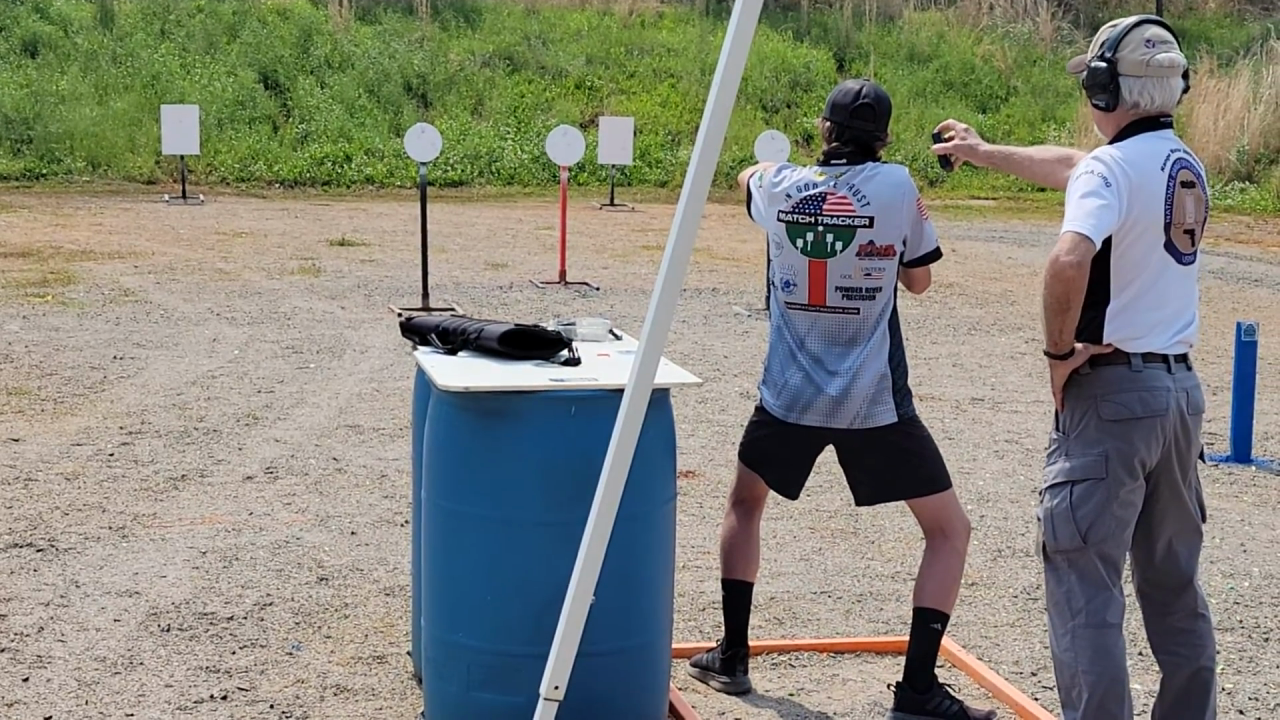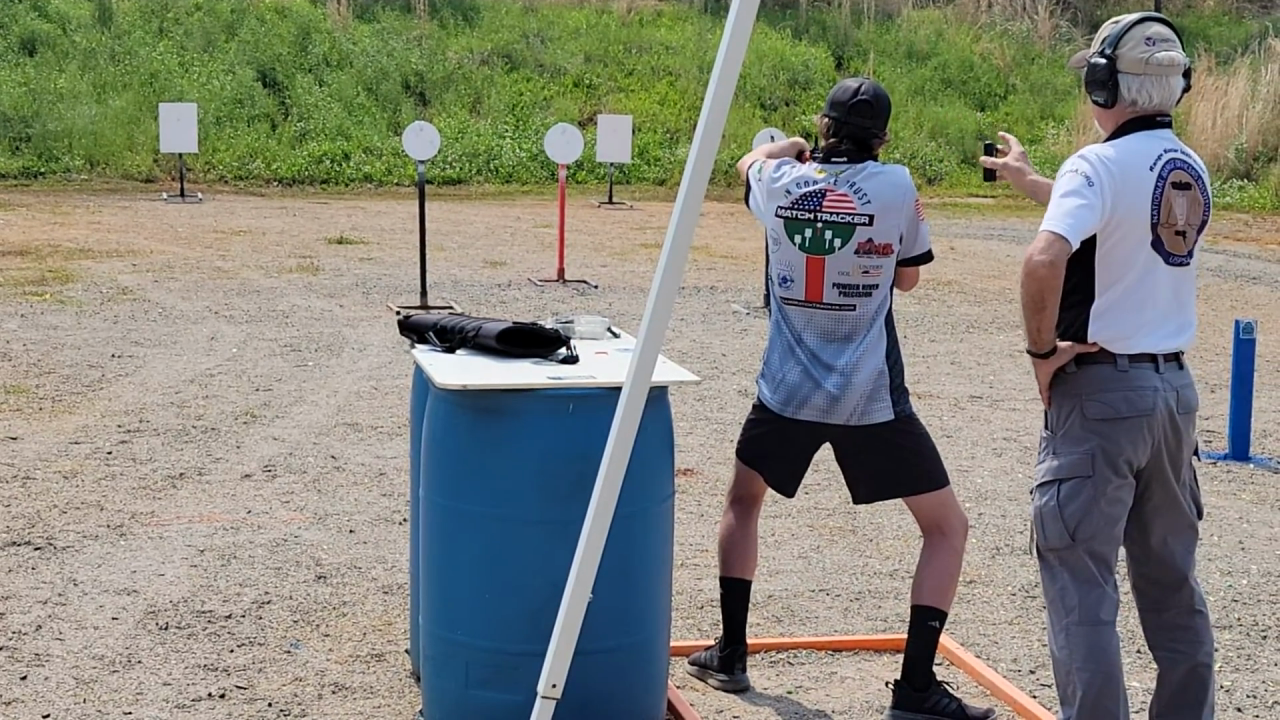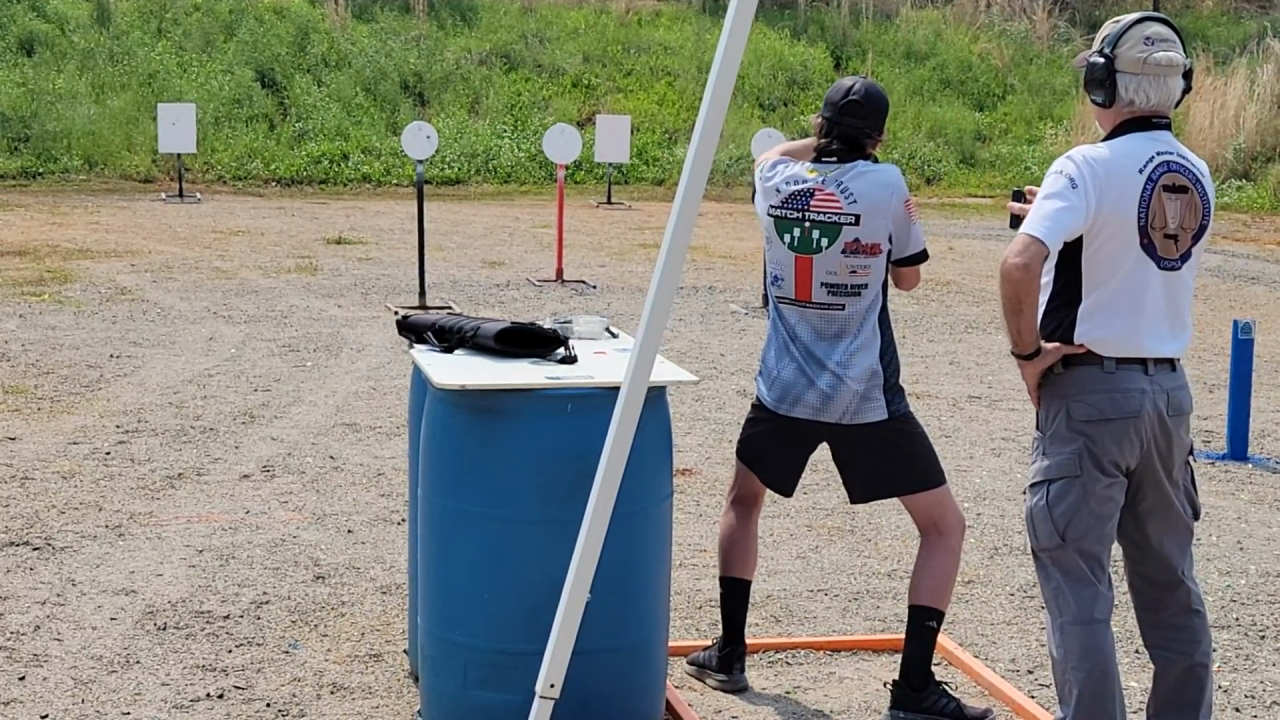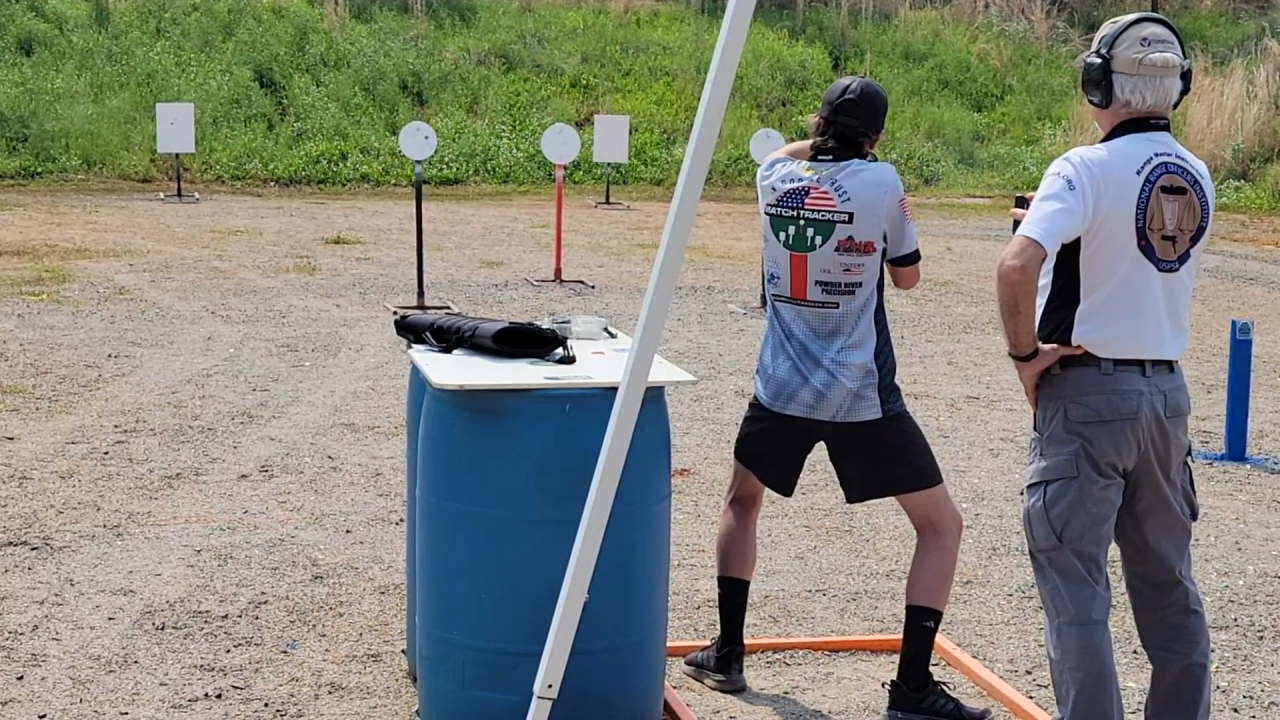
dt=0.5s
person 1, frame 1
left shoulder: (1110, 166)
right shoulder: (1186, 165)
left elbow: (1069, 260)
left wrist: (1060, 351)
right wrist: (983, 152)
left hip: (1112, 390)
right hip: (1178, 386)
left knee: (1084, 583)
right knee: (1173, 579)
person 1, frame 2
left shoulder: (1099, 163)
right shoulder: (1192, 169)
left elbow: (1043, 259)
left wrist: (1042, 348)
right wrist: (1028, 178)
left hip: (1099, 390)
right hip: (1172, 386)
left knee: (1080, 582)
right knee: (1170, 576)
person 1, frame 3
left shoulder: (1089, 166)
right shoulder: (1197, 175)
left elbow: (1020, 262)
left wrist: (1028, 350)
right wrist: (1062, 214)
left hip: (1091, 391)
right hip: (1167, 389)
left knee: (1078, 583)
right knee: (1169, 577)
person 1, frame 4
left shoulder: (1086, 168)
right shoulder: (1197, 176)
left elbow: (1017, 265)
left wrist: (1025, 352)
left hip: (1087, 393)
right hip: (1166, 390)
left knee: (1075, 584)
right knee: (1167, 578)
person 2, frame 1
left shoulder: (781, 186)
right shoulder: (898, 187)
left elbow: (748, 175)
right elbow: (919, 279)
left hip: (790, 396)
right hip: (876, 403)
left knee: (744, 504)
right knee: (950, 529)
left ankle: (732, 655)
person 2, frame 2
left shoulder: (782, 182)
right shoulder: (896, 186)
left elbow: (748, 160)
right elbow: (908, 278)
left wrist: (792, 148)
left hip: (787, 393)
right hip: (871, 400)
left knee: (742, 501)
right knee: (947, 527)
left ankle: (730, 653)
person 2, frame 3
left shoulder: (777, 180)
right shoulder: (885, 184)
right elbow: (909, 277)
left wrist: (814, 144)
left hip: (784, 391)
right hip: (866, 399)
left knee: (742, 502)
right knee: (945, 526)
left ankle: (729, 652)
person 2, frame 4
left shoulder: (774, 178)
right shoulder: (881, 183)
right elbow: (907, 276)
left wrist: (820, 141)
left hip: (782, 389)
right hip: (862, 397)
left knee: (741, 501)
right knee: (942, 526)
left ankle: (727, 654)
